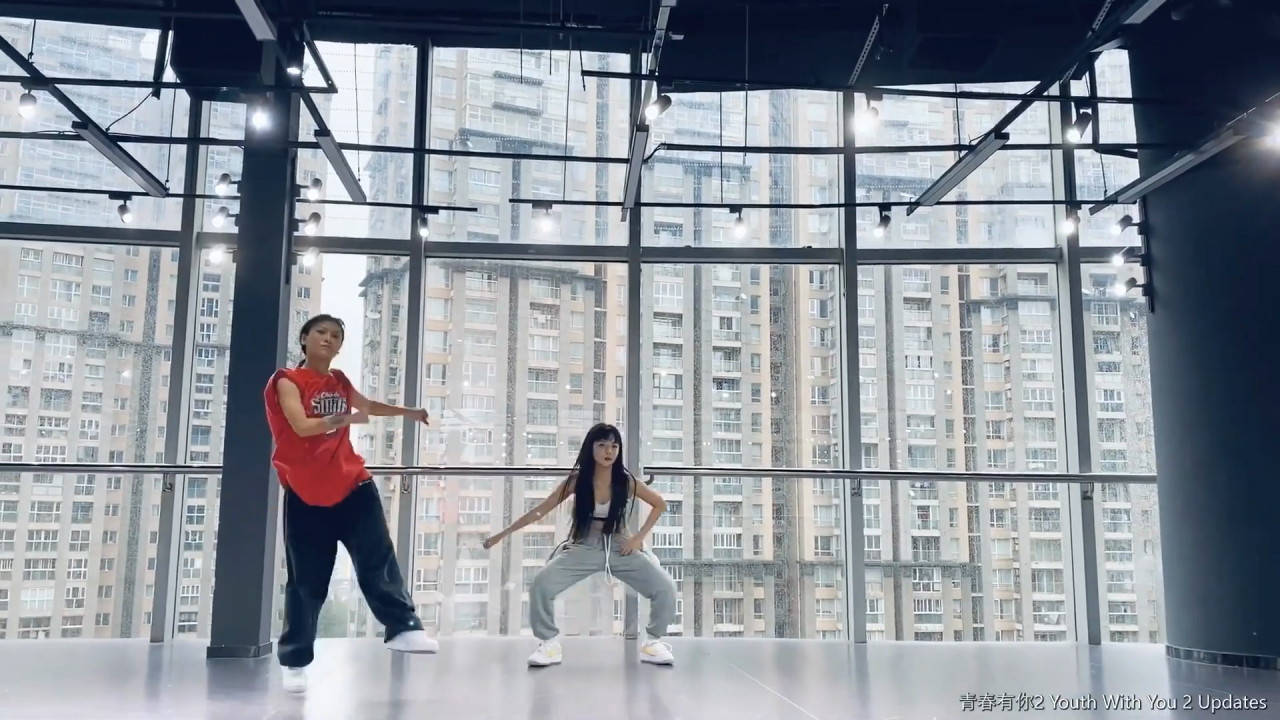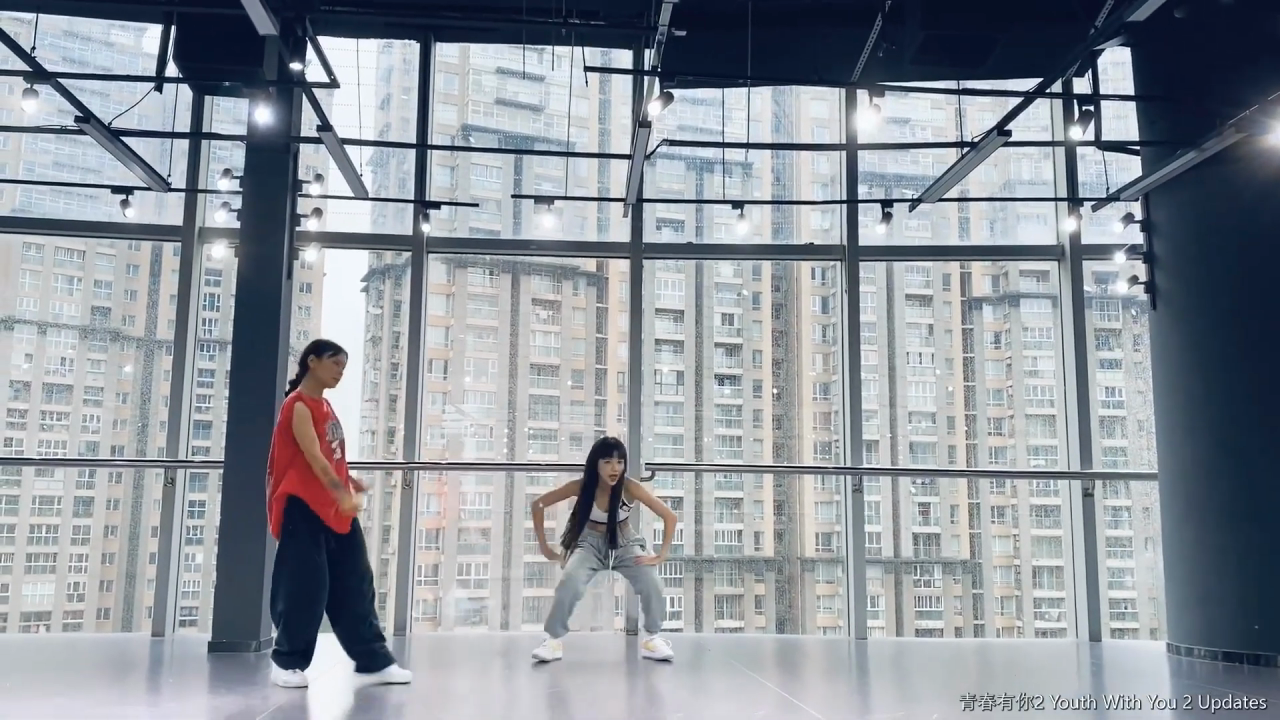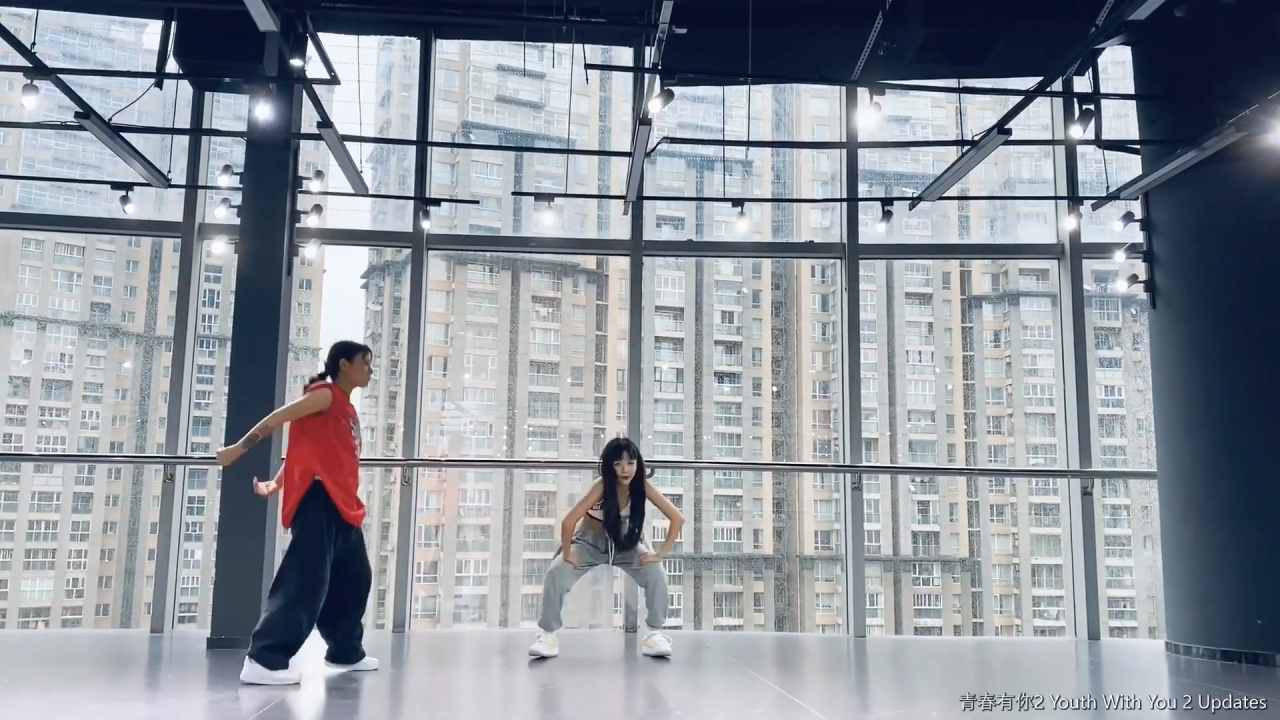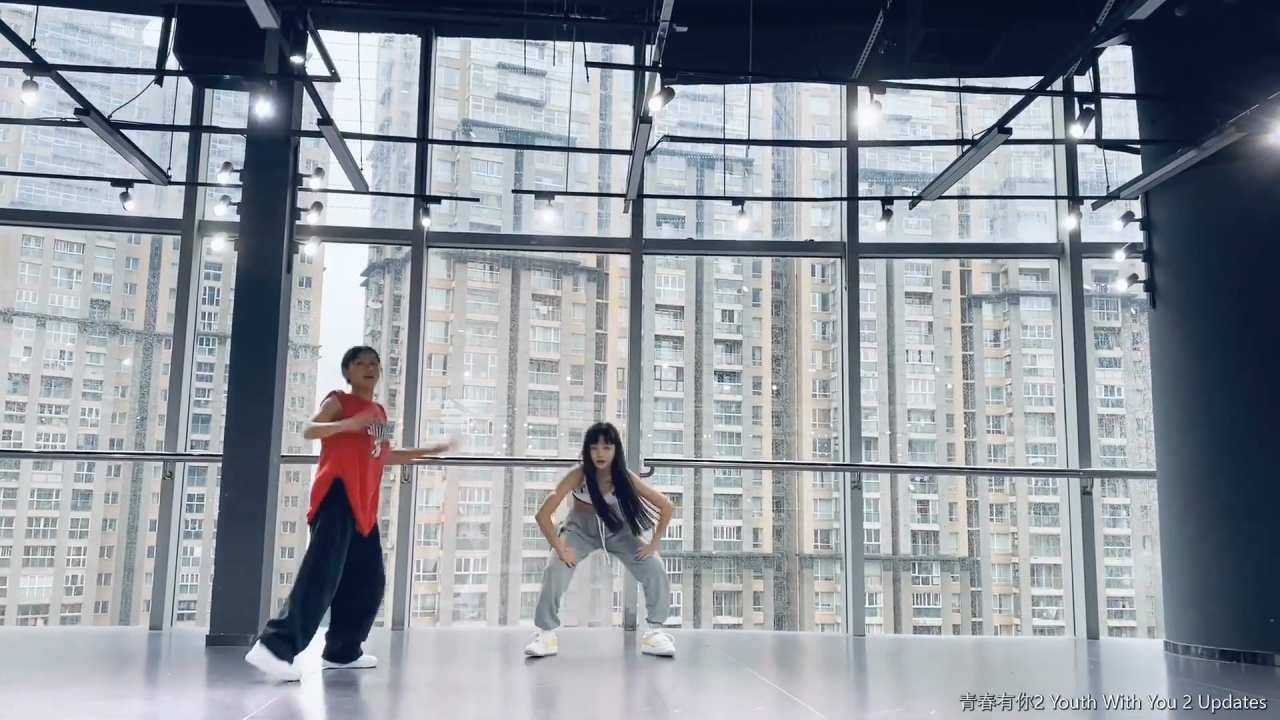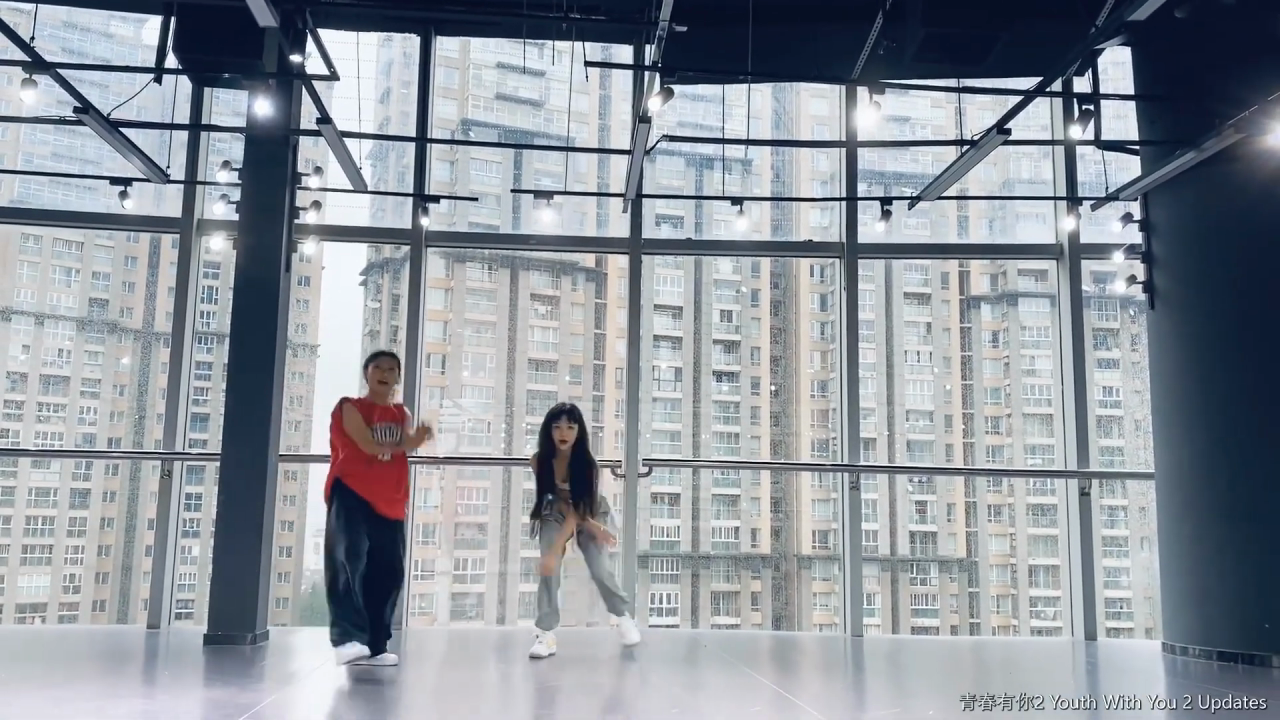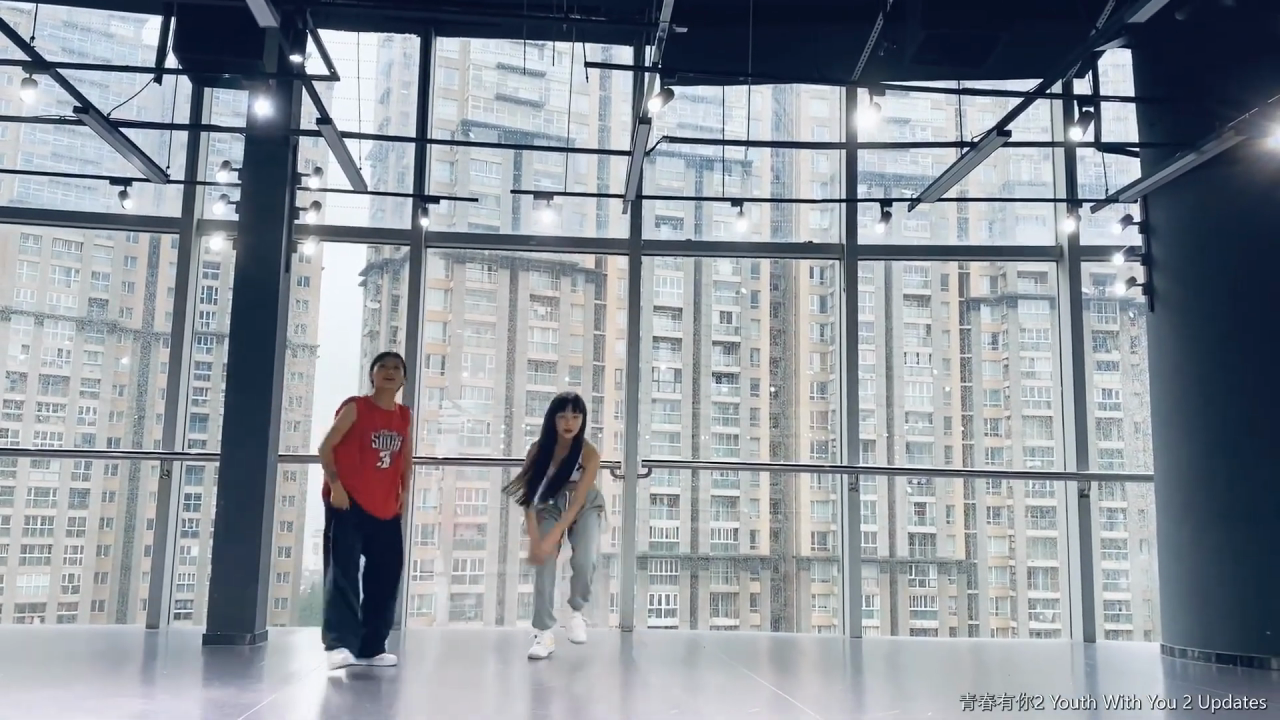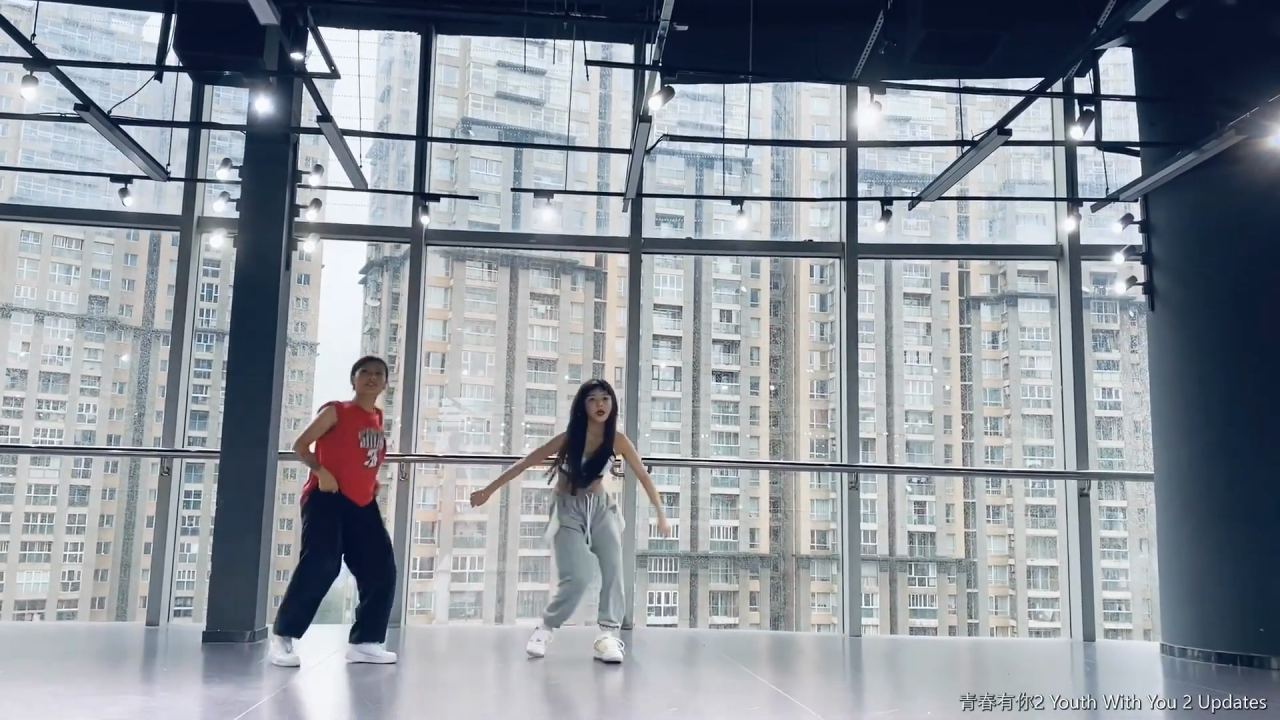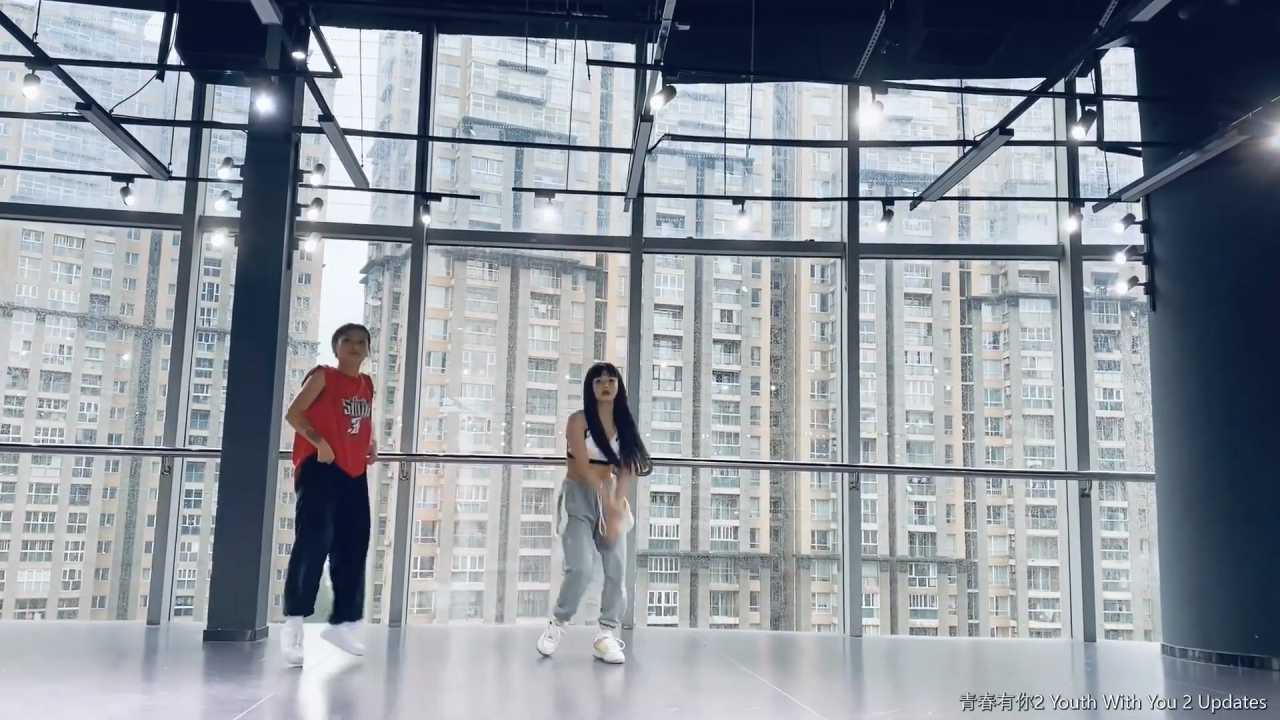
dt=0.3s
person 1, frame 1
left shoulder: (339, 380)
right shoulder: (286, 382)
left elbow: (360, 406)
right elbow: (301, 426)
left wrist: (406, 412)
right wrist: (350, 417)
left hip: (350, 480)
right hip: (304, 488)
left knee: (375, 553)
right knee: (306, 576)
left ankle: (402, 627)
right ankle: (294, 661)
person 1, frame 2
left shoulder: (322, 405)
right shoulder: (298, 405)
right elbow: (313, 455)
left wrist: (347, 482)
right wrist: (341, 494)
left hip: (335, 510)
right hip: (302, 507)
left knee: (355, 587)
right knee: (306, 588)
left ankle: (375, 662)
right ankle: (288, 662)
person 1, frame 3
left shoulder: (344, 405)
right shoulder: (328, 395)
left elbow: (307, 445)
right elbow: (282, 415)
left wrist: (277, 483)
right wrist: (240, 447)
left hip: (338, 503)
right hip: (319, 498)
left knee: (356, 578)
right knee: (305, 581)
left ankle: (345, 652)
right ankle: (264, 660)
person 1, frame 4
left shoulder: (378, 412)
right shoulder: (338, 401)
left elbow: (385, 455)
right elbow: (311, 430)
left wrist: (428, 451)
right wrist: (348, 425)
left hip: (364, 507)
right hip: (340, 495)
left knee: (368, 584)
right knee: (321, 577)
left ankle: (343, 651)
right ankle: (273, 647)
person 1, frame 5
left shoulder: (400, 414)
right shoulder: (349, 406)
left elbow: (408, 446)
right elbow: (368, 445)
left wrist: (418, 436)
right wrist: (411, 439)
left hip: (389, 503)
right hip: (351, 497)
left knee: (390, 576)
right knee: (348, 564)
left ankle: (371, 645)
right ankle: (348, 639)
person 1, frame 6
left shoulder: (404, 416)
right shoulder: (355, 408)
right elbow: (326, 447)
left wrist: (405, 493)
right wrist: (335, 485)
left hip: (386, 509)
right hip: (349, 504)
left knee: (387, 578)
right knee: (343, 570)
left ankle: (369, 647)
right ankle: (339, 644)
person 1, frame 7
left shoulder: (378, 417)
right shoulder: (336, 412)
right elbow: (301, 445)
right wrist: (320, 471)
left hip: (363, 504)
right hip: (328, 499)
left knee: (382, 571)
right knee: (319, 567)
left ankle: (365, 641)
right ankle: (283, 639)
person 1, frame 8
left shoulder: (367, 385)
right shoulder: (323, 377)
right elbow: (293, 413)
left wrist: (370, 446)
right wrist: (319, 442)
left hip: (353, 475)
right hip: (319, 470)
left knee: (353, 549)
right knee: (314, 541)
left ankle: (343, 622)
right ankle: (294, 620)
person 2, frame 1
left shoulder: (627, 481)
right shoulder: (577, 480)
left elbow: (659, 504)
right elbow: (542, 509)
left wrist: (640, 537)
right wrist: (503, 534)
left hip: (620, 548)
right hip: (585, 546)
left knee: (665, 587)
right knee: (541, 585)
left ankle: (653, 642)
right ankle: (549, 645)
person 2, frame 2
left shoulder: (630, 487)
right shoulder: (582, 486)
left elbow: (668, 515)
right elbow: (538, 505)
left wrist: (661, 554)
right wrist: (545, 547)
left hip: (625, 545)
right hip: (591, 544)
left knee: (650, 584)
right knee: (570, 585)
left ankle: (652, 638)
right ankle: (554, 639)
person 2, frame 3
left shoulder: (642, 487)
right shoulder: (601, 488)
left elbow: (676, 517)
right elbow: (568, 523)
left wrist: (662, 551)
right wrist: (566, 552)
left hip: (625, 543)
right hip: (589, 542)
left knee: (655, 575)
right knee: (556, 576)
left ankle: (654, 634)
right ankle: (549, 636)
person 2, frame 4
left shoulder: (624, 477)
right shoulder: (578, 475)
left elbow: (665, 506)
right elbow: (543, 514)
left wrist: (653, 543)
right wrist: (559, 548)
left hip: (616, 529)
right hip: (580, 529)
left knee: (655, 570)
right knee: (555, 574)
left ankle: (654, 632)
right ankle: (546, 634)
person 2, frame 5
left shoulder: (587, 462)
right shoulder: (540, 460)
left elbow: (579, 508)
right elbow: (564, 505)
left wrist: (555, 551)
right wrist: (594, 527)
left hip: (591, 511)
right hip: (554, 512)
left knee: (600, 571)
right knee: (548, 571)
left ankle: (623, 615)
right ankle: (545, 634)
person 2, frame 6
left shoulder: (589, 453)
right shoulder: (540, 448)
left elbow: (576, 503)
right elbow: (527, 497)
left wrist: (552, 538)
right wrist: (534, 540)
left hip: (585, 504)
right hip: (550, 504)
left knee: (584, 562)
right knee: (544, 566)
left ankle: (576, 610)
right ankle: (544, 632)
person 2, frame 7
left shoulder: (618, 441)
right shoulder: (567, 439)
left elbow: (643, 476)
right elbow: (525, 464)
left wrist: (660, 513)
right wrist: (489, 489)
left hip: (599, 505)
right hip: (567, 509)
left knee: (614, 569)
right knee: (577, 577)
left ankle: (607, 636)
right ankle: (546, 629)
person 2, frame 8
left shoulder: (624, 425)
right shoulder: (578, 420)
left elbow: (626, 471)
right elbow: (583, 466)
left wrist: (617, 511)
right wrist: (607, 497)
left hip: (609, 499)
right hip: (577, 497)
left knee: (617, 567)
right knee: (580, 569)
left ankle: (607, 634)
right ankle: (558, 623)
